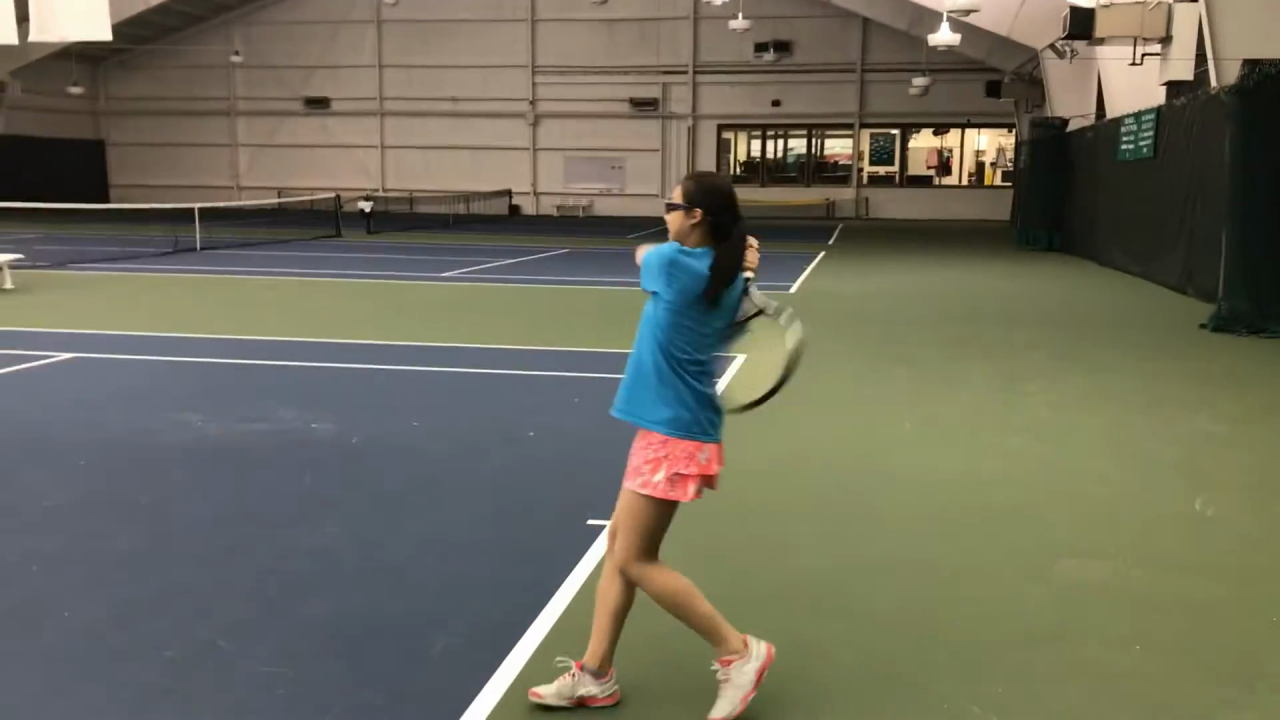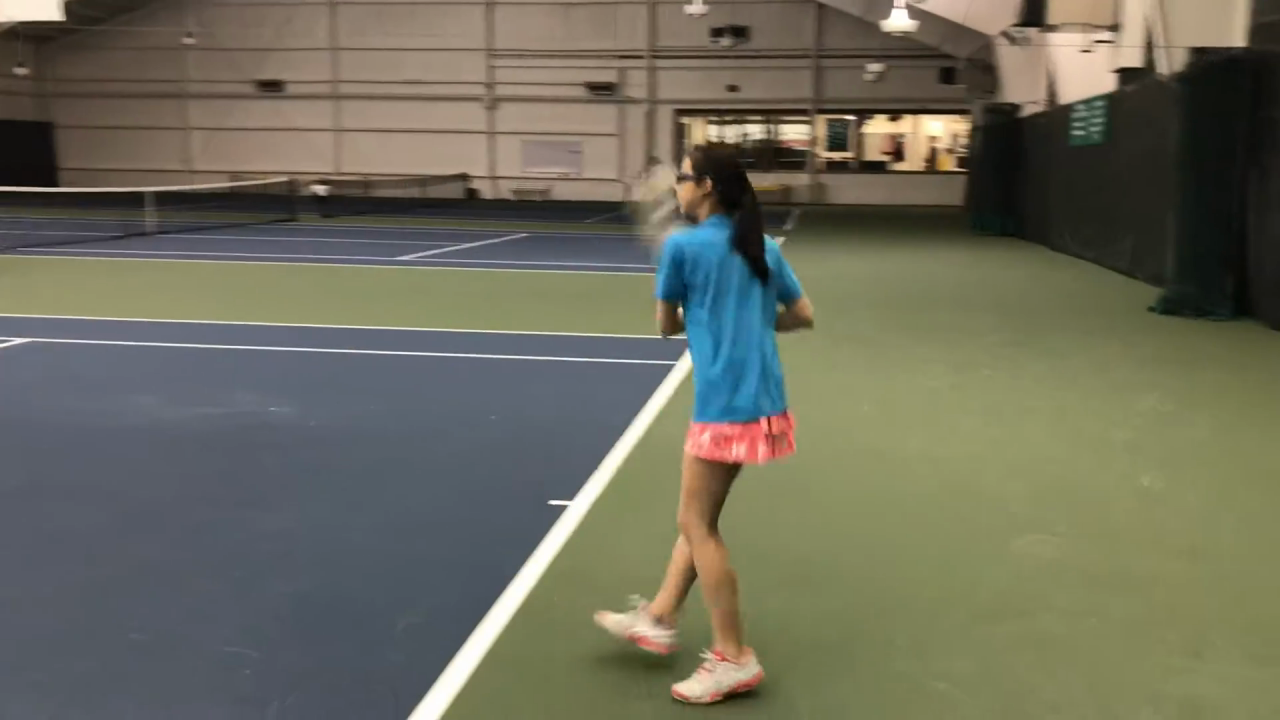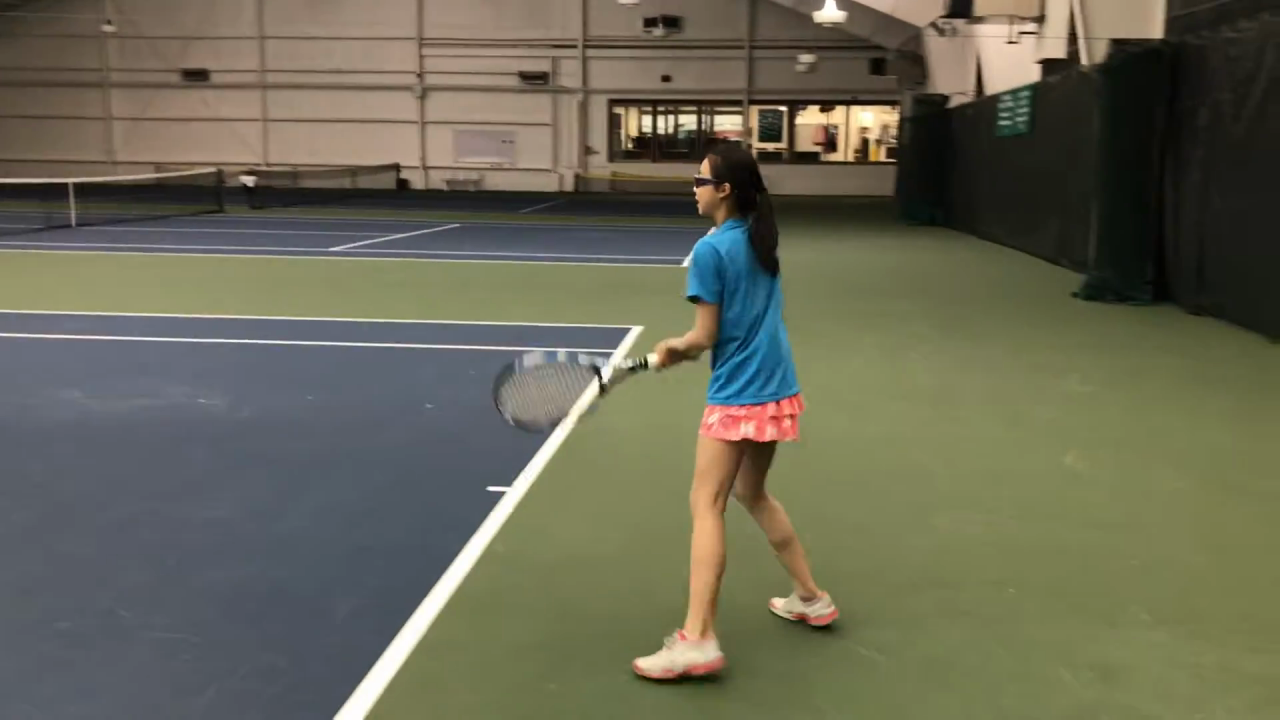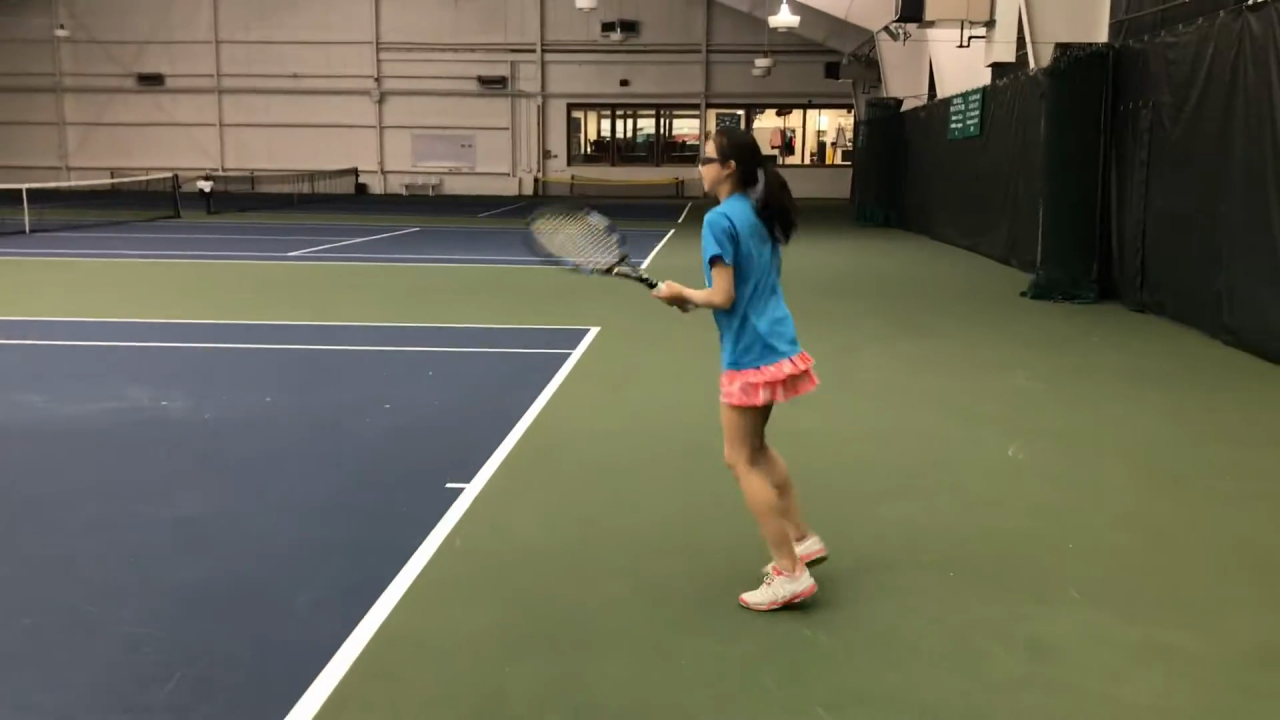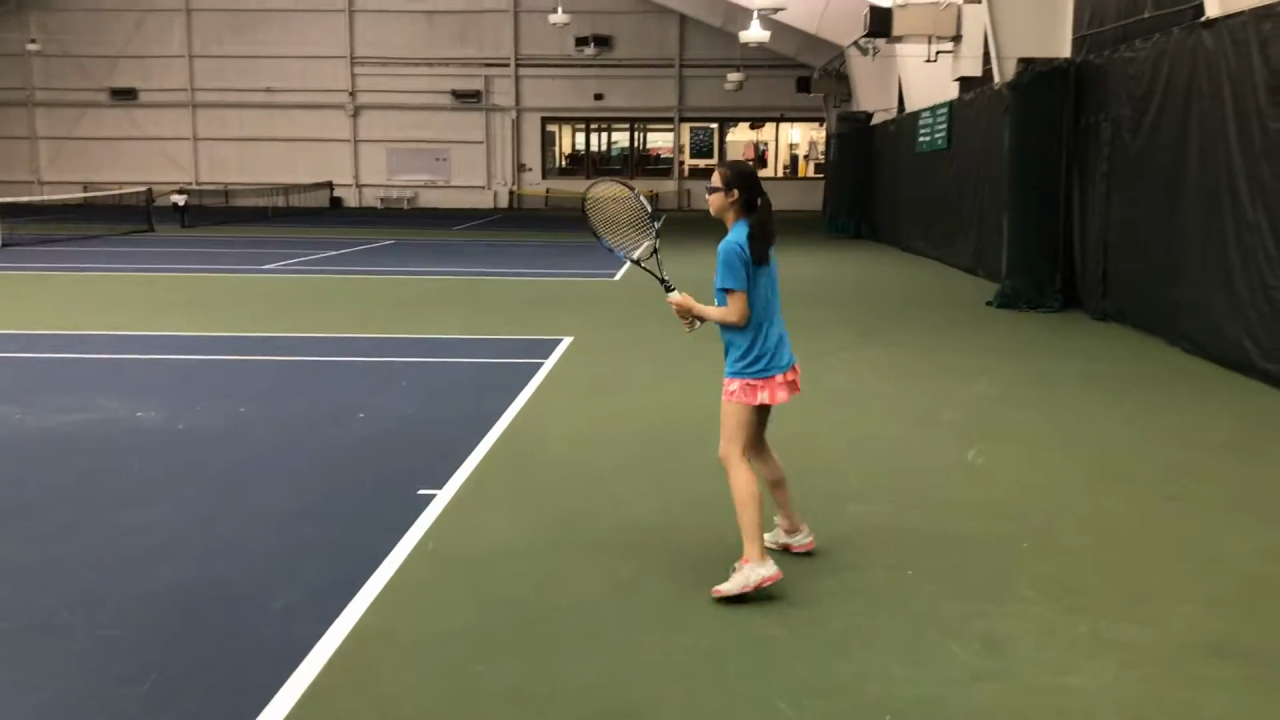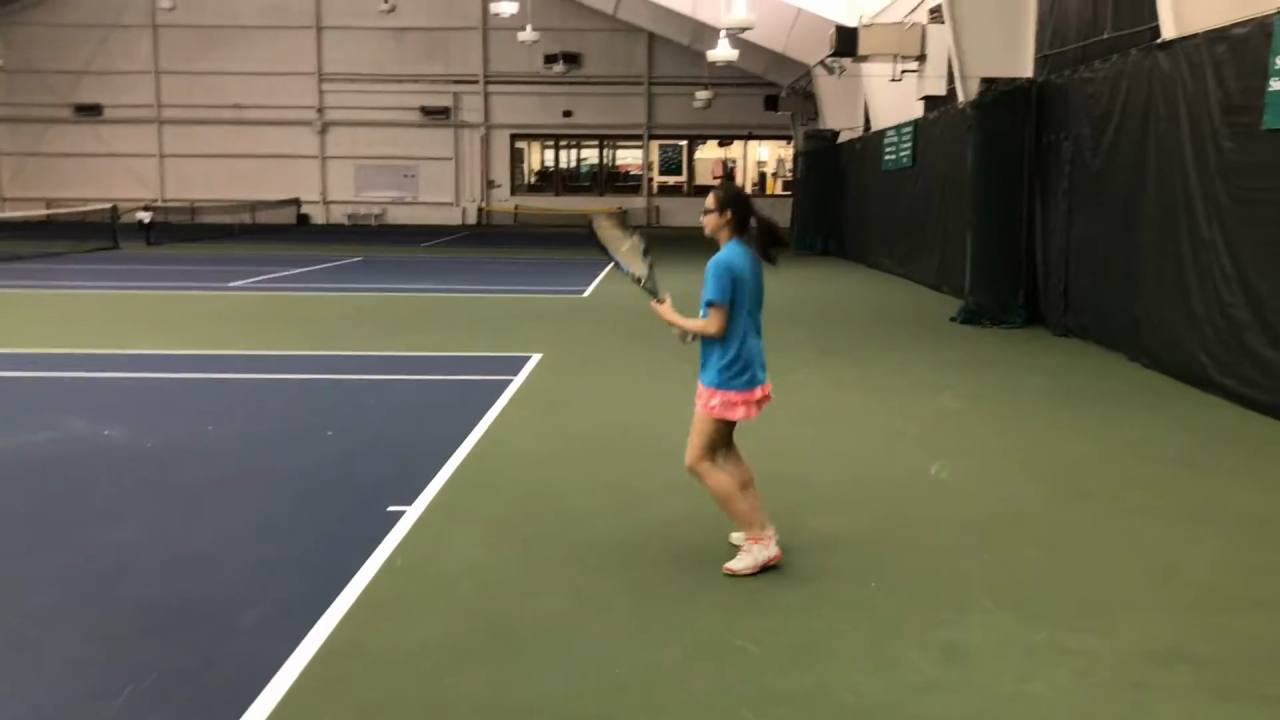
dt=0.3s
person 1, frame 1
left shoulder: (672, 263)
right shoulder: (728, 282)
left elbow: (644, 254)
left wrist: (707, 250)
right wrist: (731, 250)
left hip: (672, 434)
right hip: (675, 430)
left knee: (635, 560)
right knee: (619, 546)
left ankle: (739, 653)
right ankle: (594, 674)
person 1, frame 2
left shoulder: (683, 247)
right shoulder: (765, 248)
left elbow: (667, 323)
right elbow: (803, 317)
left hip: (724, 410)
right hip: (763, 403)
left knee: (697, 523)
right knee: (699, 514)
left ankle: (733, 658)
right ankle: (659, 619)
person 1, frame 3
left shoulder: (710, 248)
right shoulder: (761, 244)
left elbow: (704, 336)
left wrist: (671, 349)
right wrist: (690, 343)
left hip: (738, 396)
right hip: (776, 391)
left knee: (705, 506)
right knee: (752, 491)
left ankle: (697, 639)
right ankle: (810, 597)
person 1, frame 4
left shoulder: (720, 219)
right shoulder: (760, 215)
left elbow: (722, 297)
left wrist: (681, 293)
right wrist: (692, 294)
left hip: (747, 358)
right hip: (777, 349)
left knee: (740, 461)
right knee: (754, 446)
left ankle: (790, 572)
right ankle: (801, 540)
person 1, frame 5
left shoulder: (732, 246)
right shoulder: (757, 238)
left elbow: (738, 316)
left wrist: (693, 307)
right wrist: (702, 310)
left hip: (750, 367)
right hip: (771, 360)
left knee: (733, 456)
right knee: (754, 444)
left ankle: (756, 562)
right ankle: (793, 530)
person 1, frame 6
left shoulder: (721, 264)
right shoulder: (749, 256)
left elbow: (715, 329)
left wrist: (673, 318)
right wrist: (695, 324)
left hip: (725, 378)
right hip: (747, 371)
left knee: (698, 460)
right knee: (722, 445)
left ankle: (758, 539)
right ankle: (761, 529)
